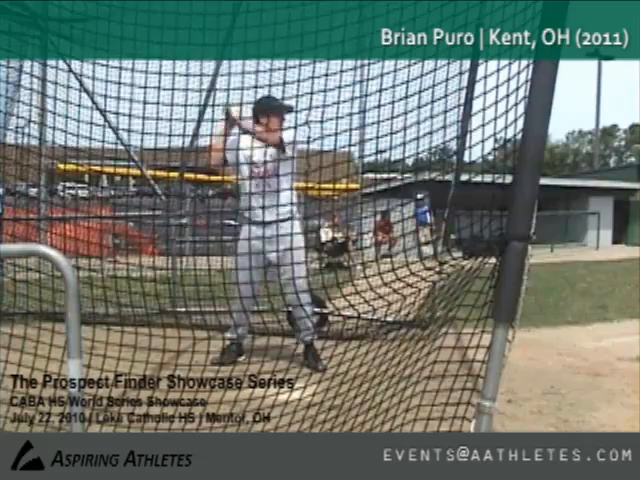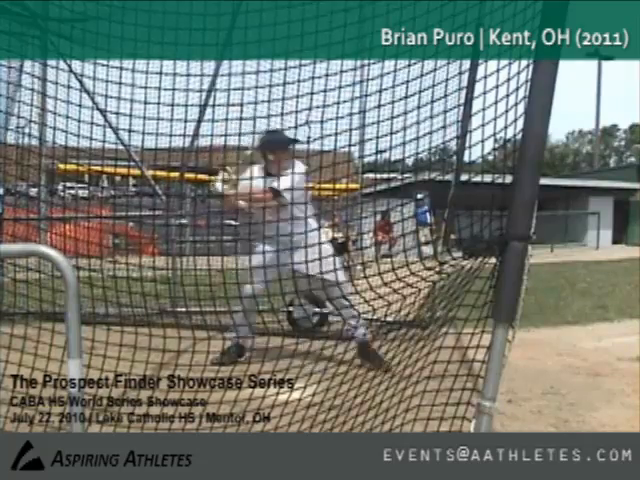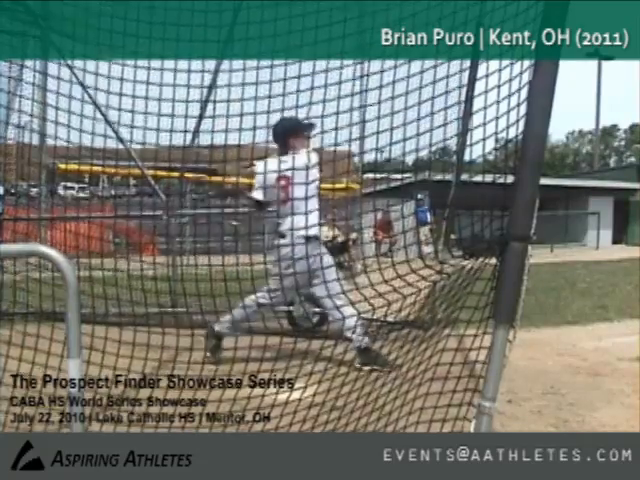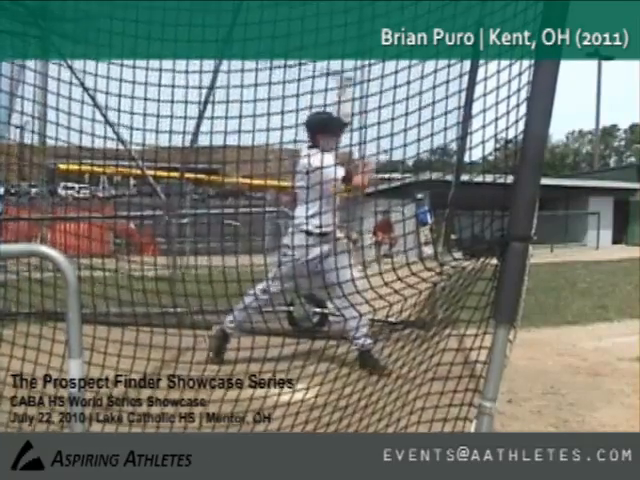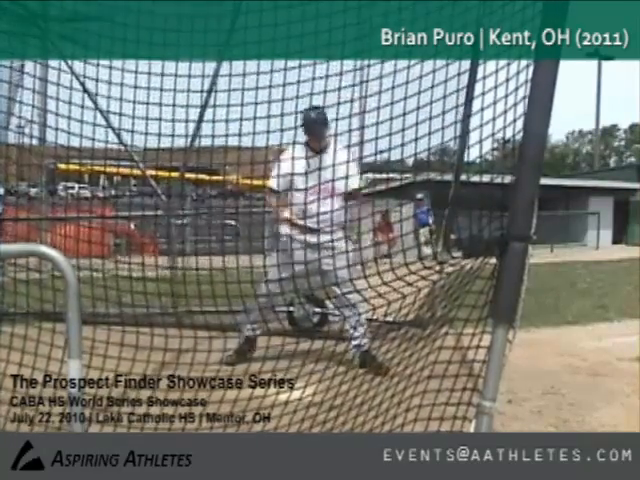
dt=0.5s
person 1, frame 1
left shoulder: (287, 140)
right shoulder: (240, 144)
left elbow: (270, 139)
right elbow: (215, 162)
left wrist: (239, 123)
right wrist: (224, 128)
left hip: (285, 227)
right hip: (252, 228)
left knee: (297, 287)
right knee: (244, 287)
left ankle: (308, 346)
right ankle: (235, 342)
person 1, frame 2
left shoulder: (297, 170)
right shoulder: (253, 174)
left elbow: (270, 198)
right elbow: (242, 204)
left wrist: (237, 194)
left hip: (308, 239)
right hip: (272, 244)
left knee: (338, 286)
right knee: (250, 292)
left ankle: (362, 343)
right ankle: (239, 343)
person 1, frame 3
left shoulder: (265, 167)
right shoulder: (309, 158)
left elbow: (259, 204)
right hip: (298, 243)
left knee: (332, 292)
right knee: (271, 296)
left ankle: (363, 348)
right ankle: (218, 332)
person 1, frame 4
left shoulder: (319, 153)
right shoulder: (317, 161)
right elbow: (356, 183)
right wrist: (367, 171)
left hip: (330, 236)
right hip: (304, 239)
left knee: (347, 291)
right knee: (269, 290)
left ankle: (364, 350)
right ankle: (225, 332)
person 1, frame 5
left shoulder: (341, 156)
right shoulder: (290, 157)
left elbow: (351, 195)
right elbow: (273, 193)
right wrist: (284, 218)
left hip: (331, 235)
right hip: (294, 233)
left knee: (345, 291)
right knee: (270, 287)
left ankle: (363, 350)
right ankle: (248, 341)
